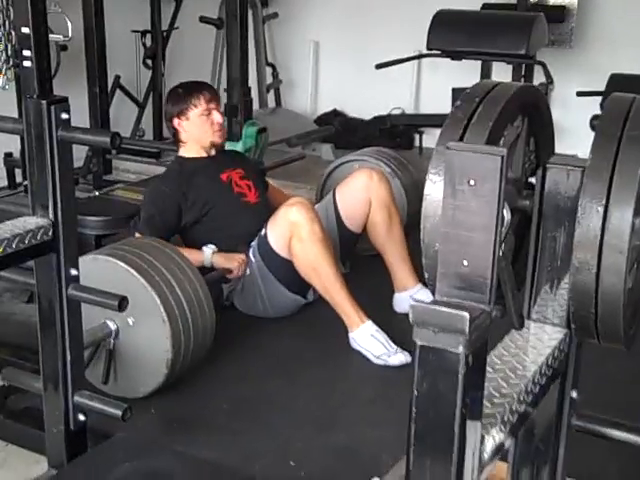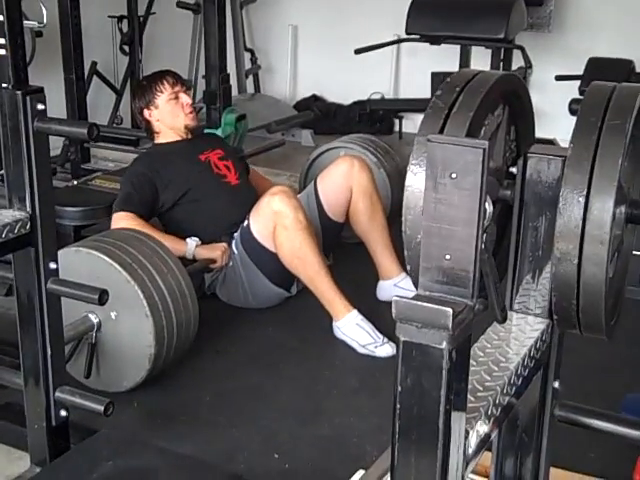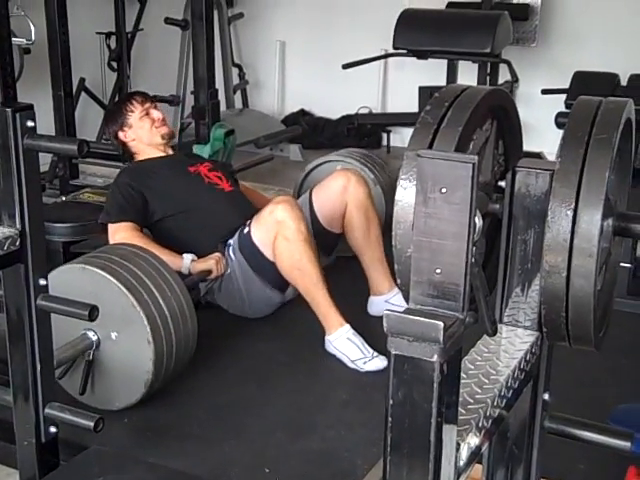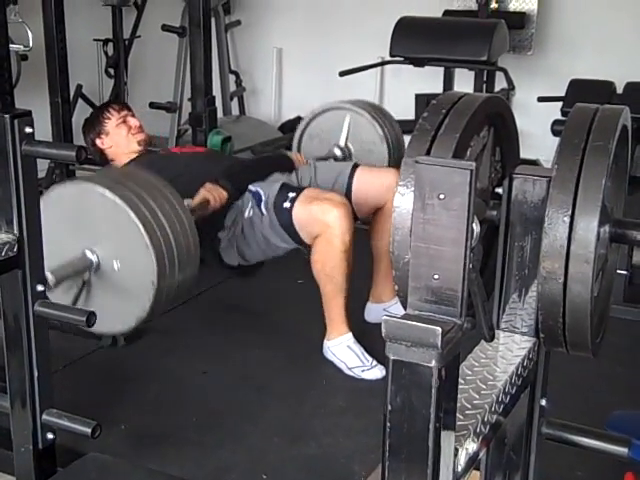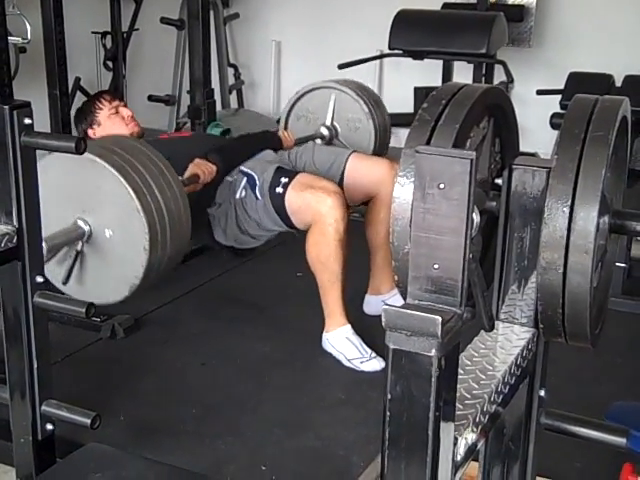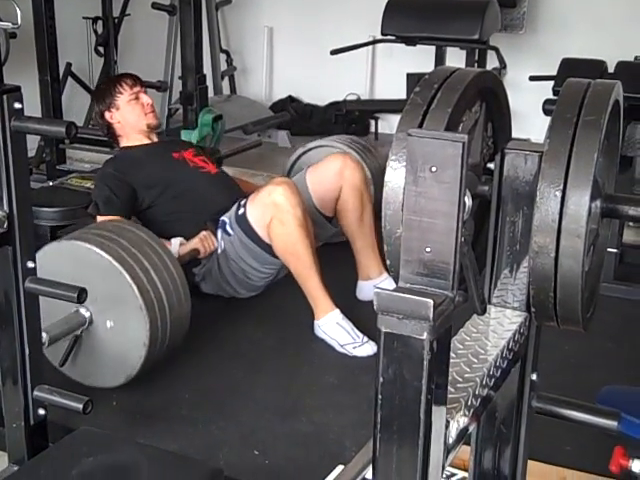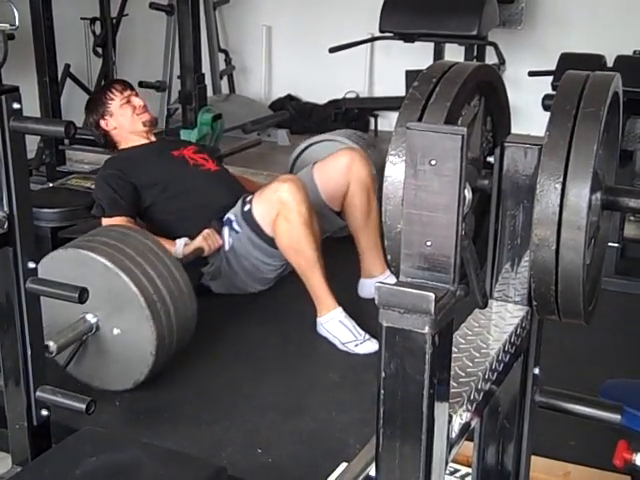
dt=0.7s
person 1, frame 1
left shoulder: (235, 160)
right shoulder: (171, 185)
left wrist: (313, 222)
right wrist: (211, 257)
left hip: (299, 256)
right hip: (252, 278)
left knee: (368, 181)
right knee: (297, 212)
left ankle: (408, 291)
right ankle: (360, 328)
person 1, frame 2
left shoulder: (211, 142)
right shoulder: (148, 168)
right elbow: (122, 227)
left wrist: (299, 207)
right wrist: (194, 248)
left hip: (283, 242)
right hip: (234, 267)
left knee: (350, 168)
right knee: (279, 202)
left ankle: (393, 281)
right ankle: (346, 318)
person 1, frame 3
left shoulder: (196, 161)
right shoulder: (132, 181)
left elbow: (241, 192)
right elbow: (122, 239)
left wrist: (297, 222)
right wrist: (189, 263)
left hip: (276, 251)
right hip: (230, 273)
left knee: (347, 182)
right knee: (282, 212)
left ankle: (385, 295)
right ankle: (338, 332)
person 1, frame 4
left shoulder: (171, 158)
left wrist: (291, 161)
right wrist: (195, 202)
right hip: (244, 211)
left knee: (393, 183)
right knee: (334, 216)
left ankle: (383, 301)
right ankle: (338, 339)
person 1, frame 5
left shoulder: (161, 146)
left wrist: (277, 139)
right wrist: (187, 180)
right hip: (236, 187)
left knee: (385, 174)
right knee: (328, 203)
left ankle: (382, 293)
right ankle: (337, 331)
person 1, frame 6
left shoulder: (181, 147)
right shoulder: (117, 172)
right wrist: (177, 246)
left hip: (257, 227)
right hip: (220, 255)
left knee: (341, 166)
right knee: (279, 194)
left ankle: (373, 279)
right ankle: (327, 318)
person 1, frame 7
left shoulder: (180, 145)
right shoulder: (117, 172)
left wrist: (271, 192)
right wrist: (181, 247)
left hip: (260, 219)
right hip: (226, 248)
left knee: (350, 161)
right knee: (286, 190)
left ankle: (375, 277)
right ankle: (329, 315)
